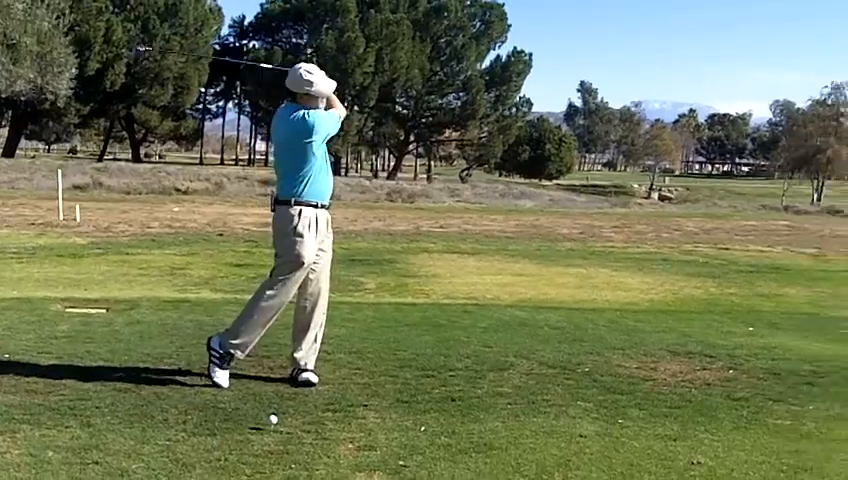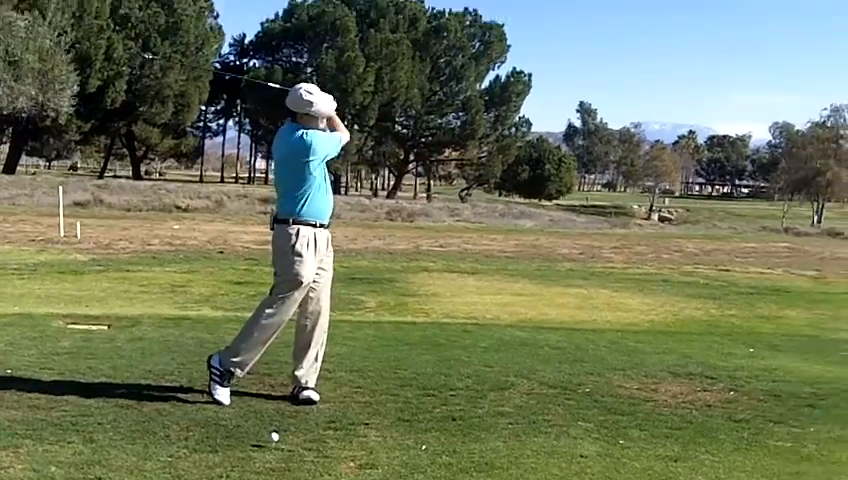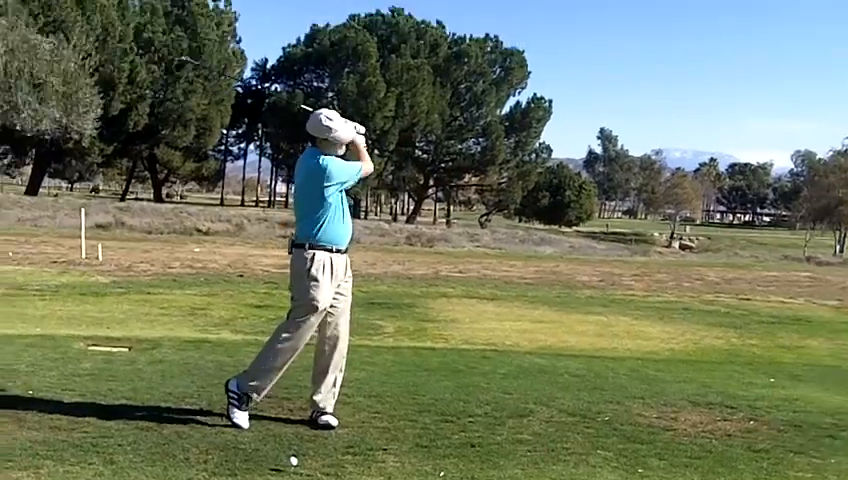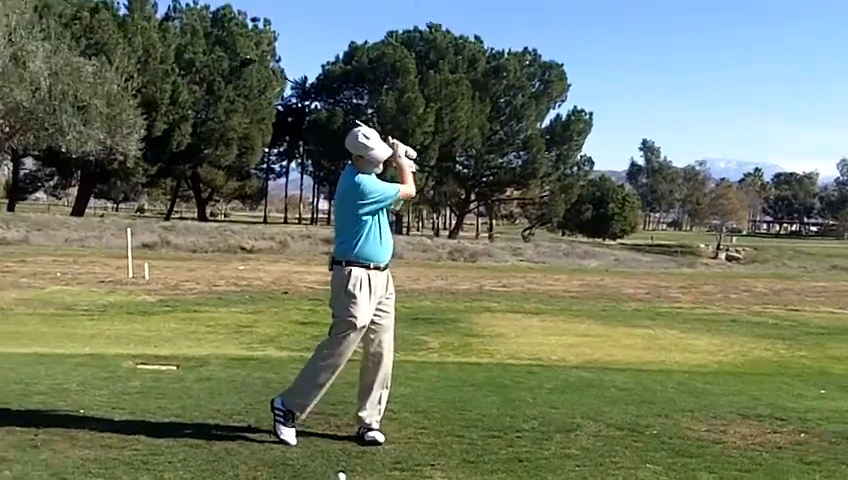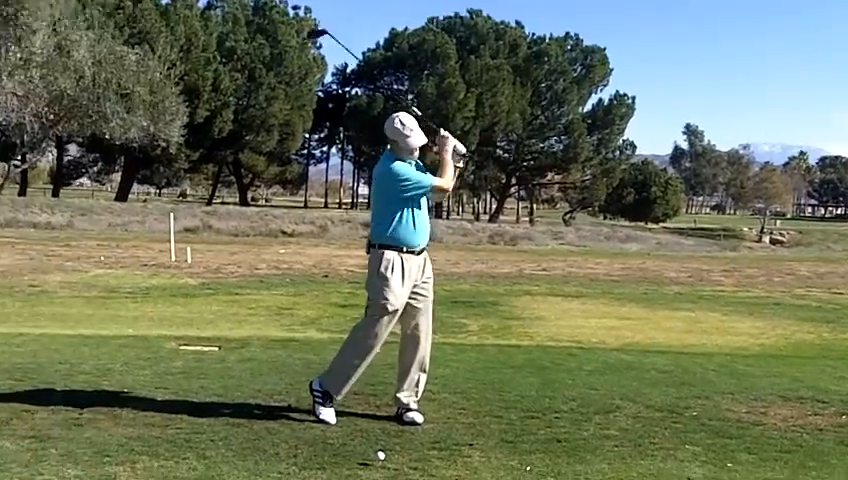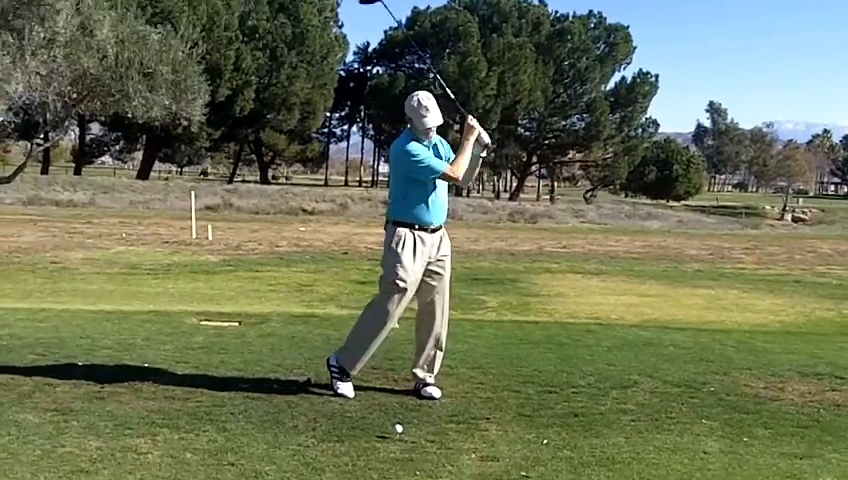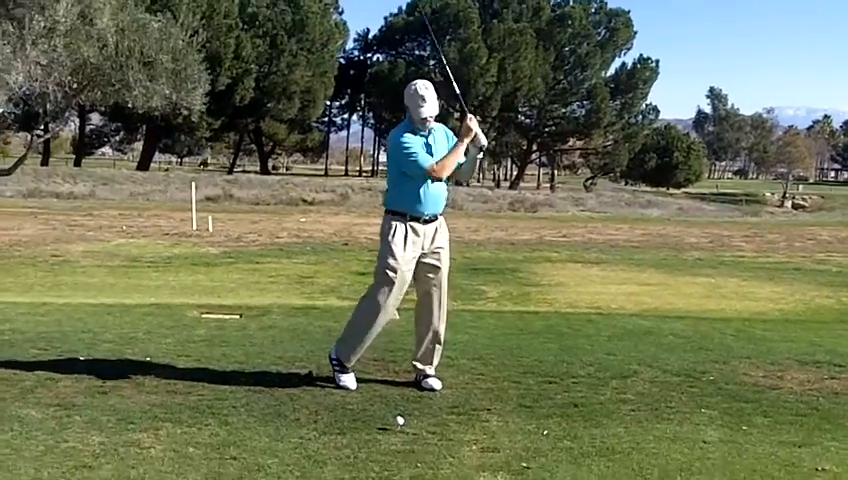
dt=0.1s
person 1, frame 1
left shoulder: (288, 113)
right shoulder: (309, 122)
left elbow: (329, 111)
right elbow: (340, 111)
left wrist: (320, 84)
right wrist: (325, 94)
left hip: (316, 216)
right hip: (301, 218)
left knee: (315, 295)
right knee: (281, 288)
left ankle: (303, 364)
right ankle: (225, 347)
person 1, frame 2
left shoulder: (290, 133)
right shoulder: (307, 141)
left elbow: (332, 135)
right elbow: (343, 135)
left wrist: (323, 106)
right wrist: (329, 115)
left hip: (316, 235)
right hip: (300, 236)
left knee: (316, 314)
right knee: (280, 306)
left ankle: (304, 382)
right ankle: (226, 364)
person 1, frame 3
left shoulder: (319, 158)
right shoulder: (323, 166)
left elbow: (354, 167)
right elbow: (367, 167)
left wrist: (352, 136)
right wrist: (356, 142)
left hip: (337, 260)
right hip: (317, 261)
left knee: (336, 337)
right knee: (297, 331)
left ankle: (322, 406)
right ankle: (243, 388)
person 1, frame 4
left shoulder: (364, 176)
right shoulder: (360, 184)
left elbow: (395, 194)
right elbow: (408, 191)
left wrist: (399, 158)
right wrist: (401, 162)
left hip: (379, 276)
right hip: (357, 277)
left knee: (380, 354)
right knee: (339, 347)
left ankle: (369, 422)
right ankle: (288, 406)
person 1, frame 5
left shoulder: (410, 162)
right shoulder: (391, 170)
left elbow: (441, 184)
right elbow: (442, 187)
left wrist: (448, 156)
right wrist: (445, 152)
left hip: (420, 260)
right hip: (392, 261)
left knee: (419, 335)
right knee: (373, 331)
left ankle: (407, 401)
right ankle: (325, 388)
person 1, frame 6
left shoulder: (436, 142)
right shoulder: (407, 149)
left elbow: (464, 174)
right elbow: (454, 174)
left wrist: (473, 143)
right wrist: (469, 138)
left hip: (437, 237)
right hip: (408, 238)
left knee: (436, 311)
right knee: (388, 305)
left ankle: (424, 376)
right ankle: (342, 363)
person 1, frame 7
left shoulder: (445, 133)
right shoulder: (401, 138)
right elbow: (439, 173)
left wrist: (475, 147)
right wrist: (464, 139)
left hip: (435, 228)
right hip: (401, 227)
left knee: (434, 301)
right knee: (384, 296)
left ankle: (425, 369)
right ankle: (342, 358)
